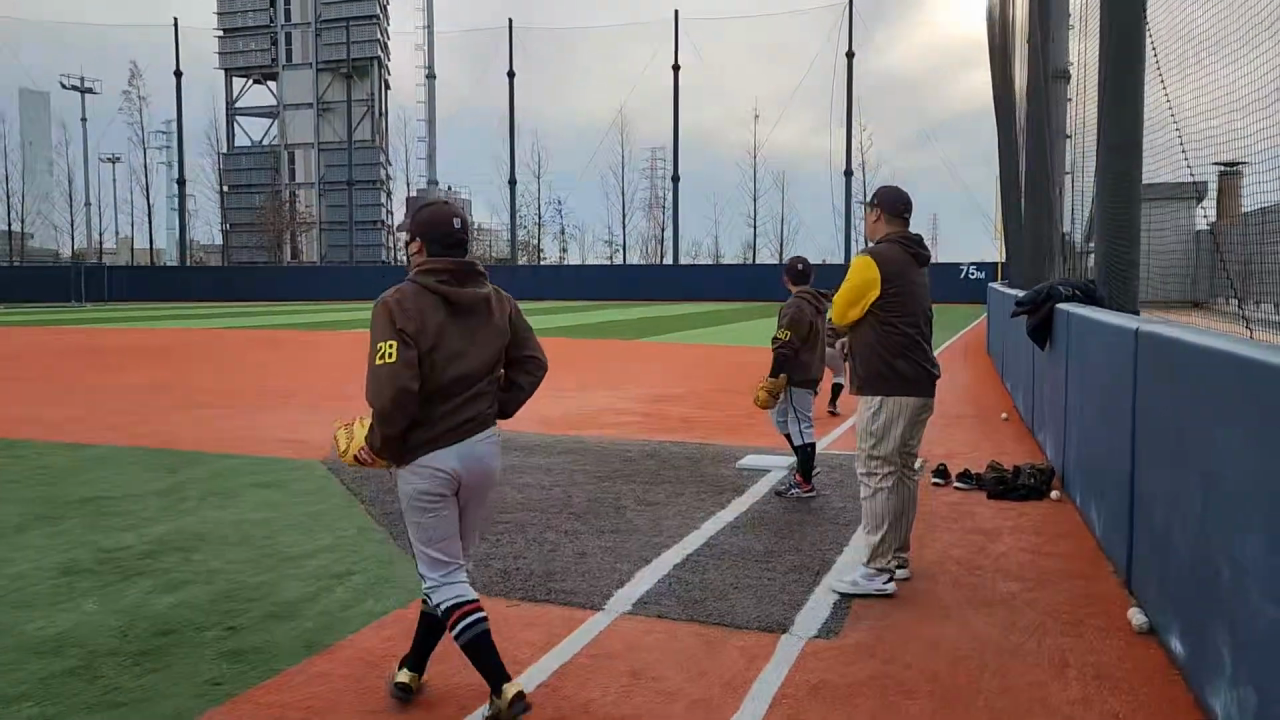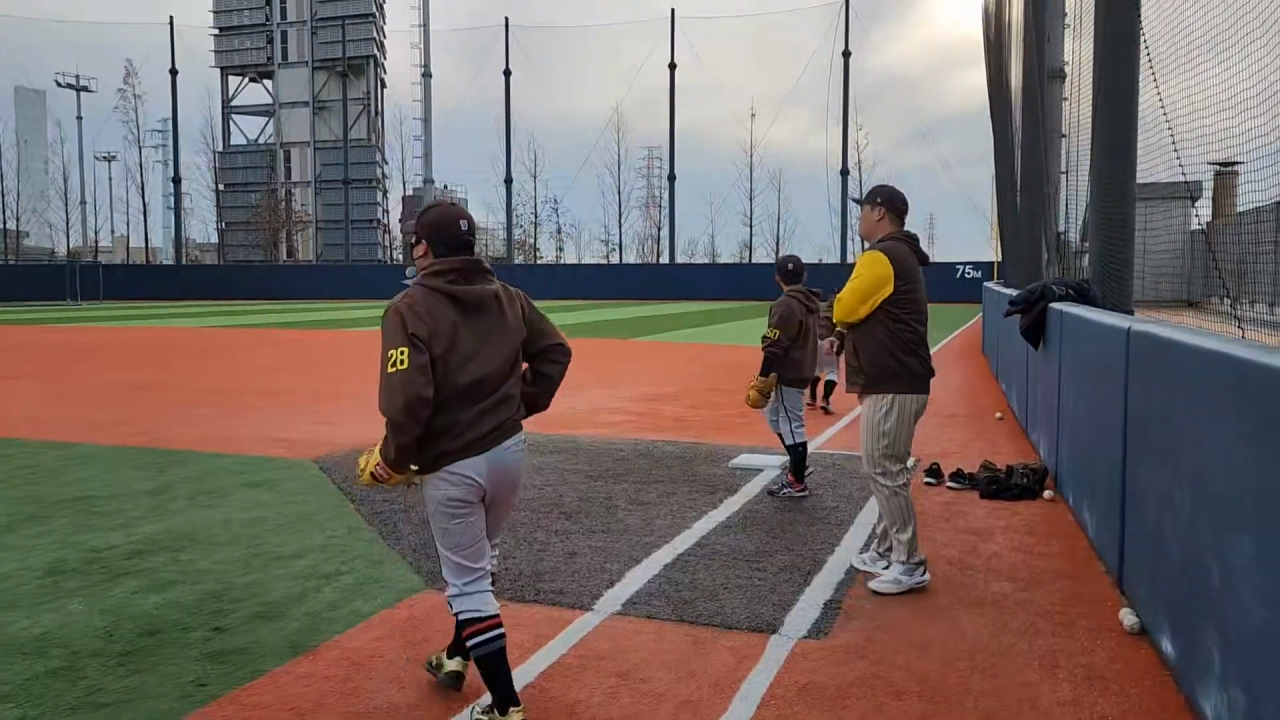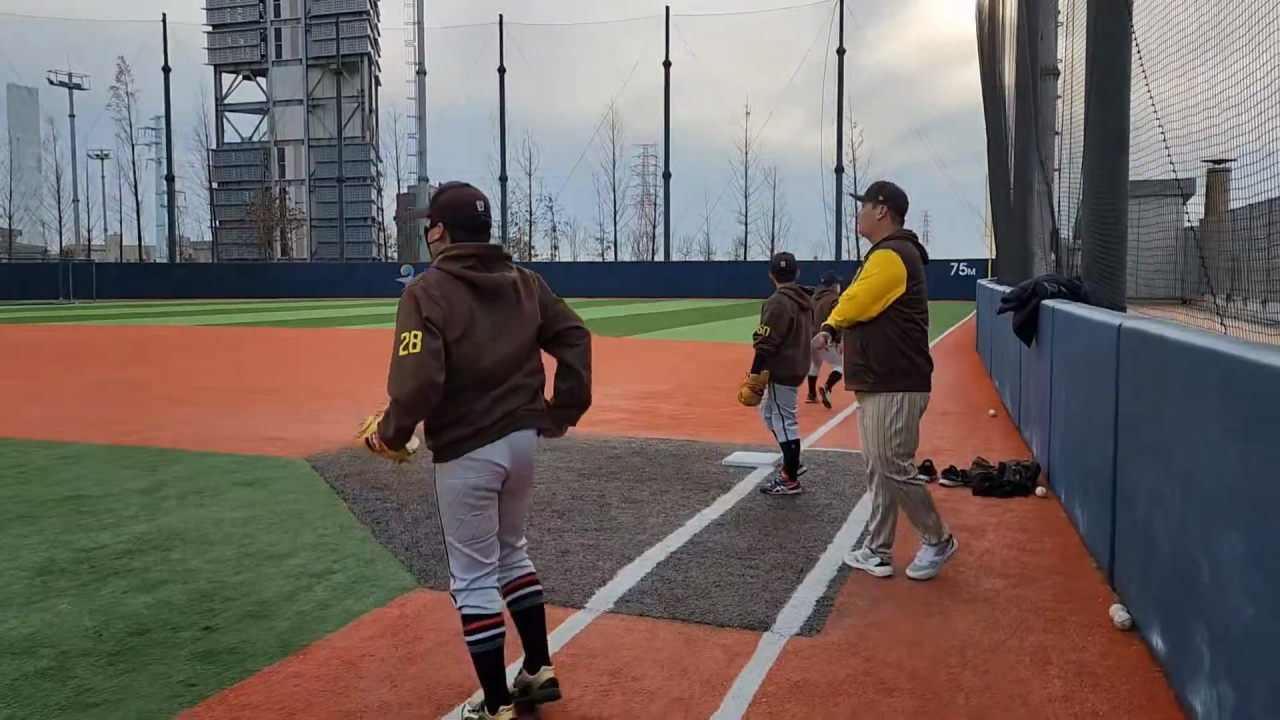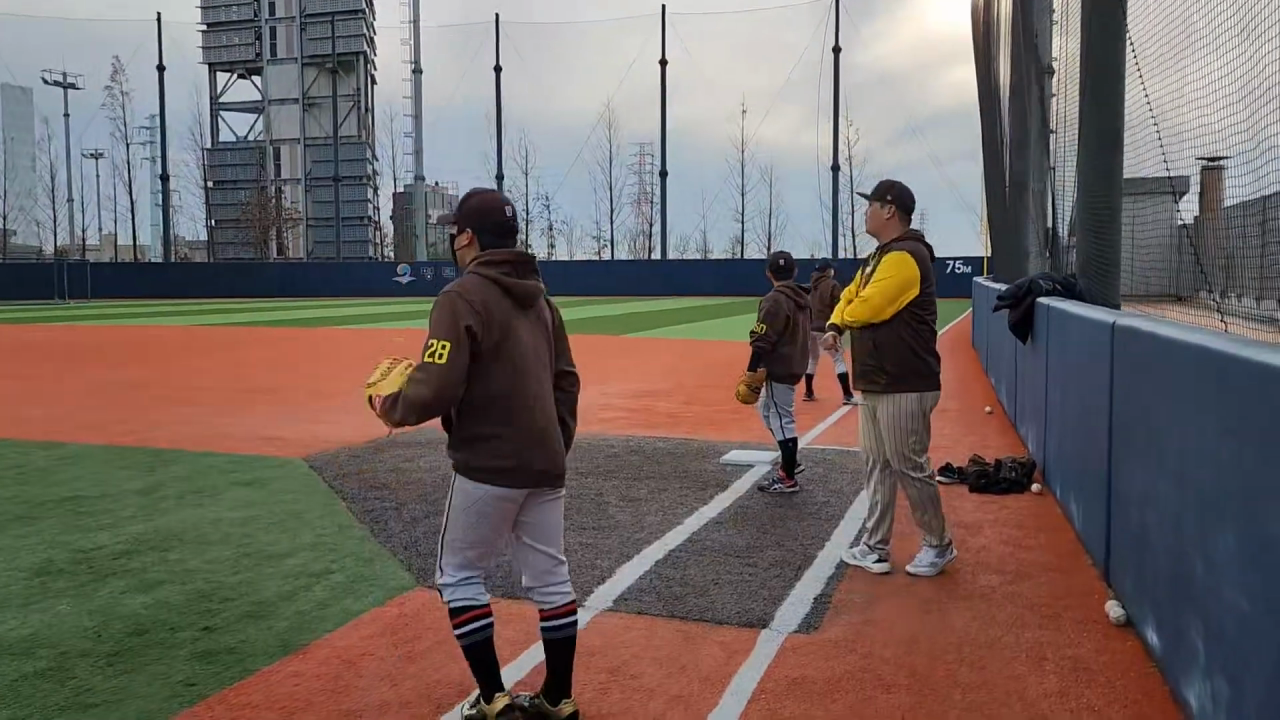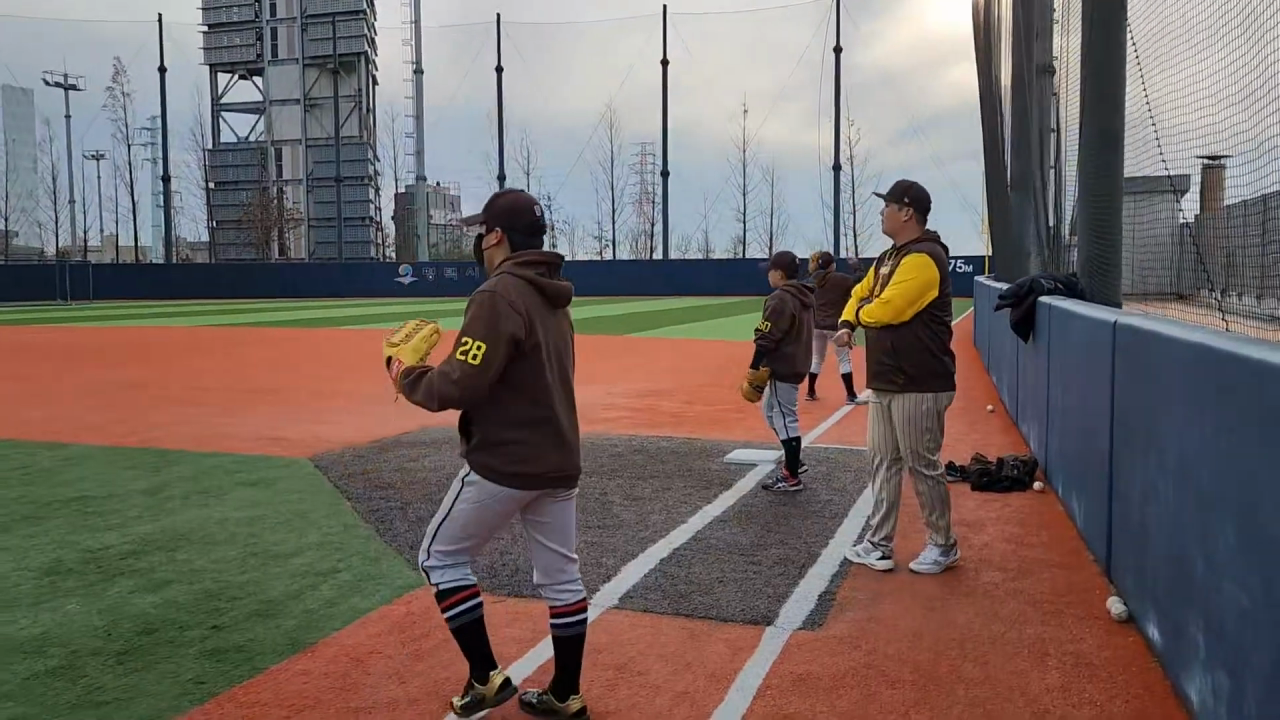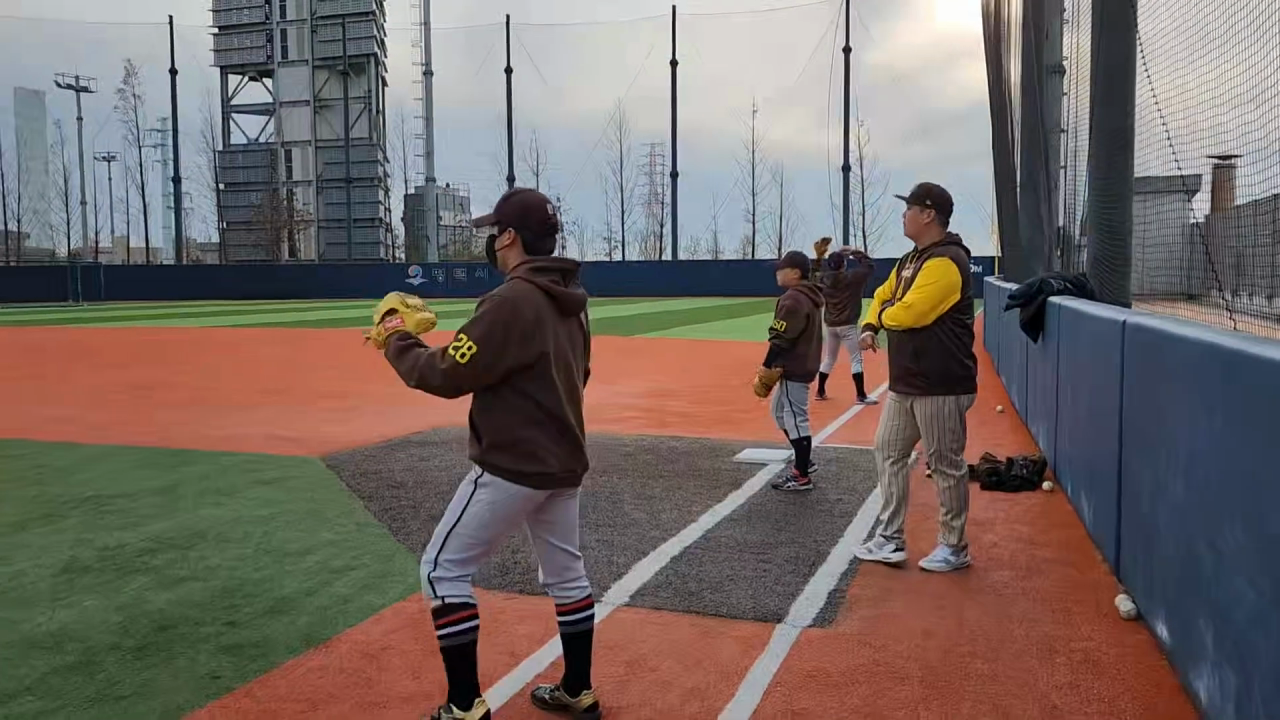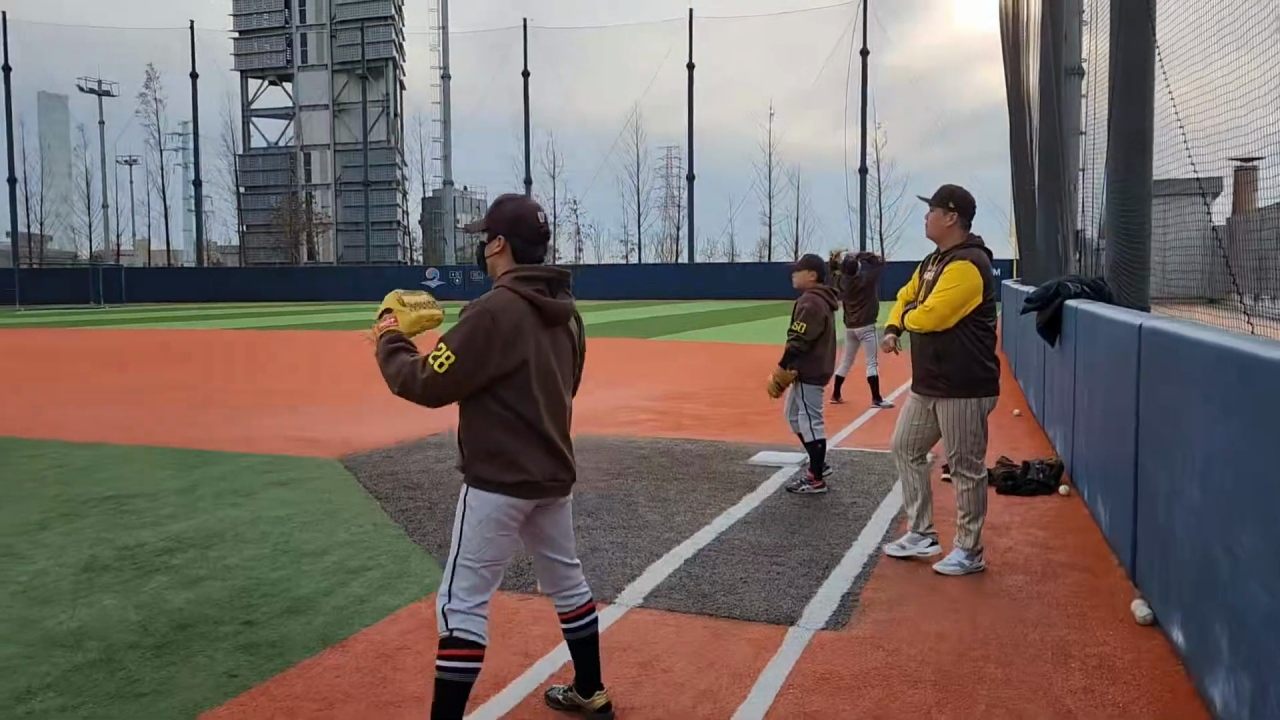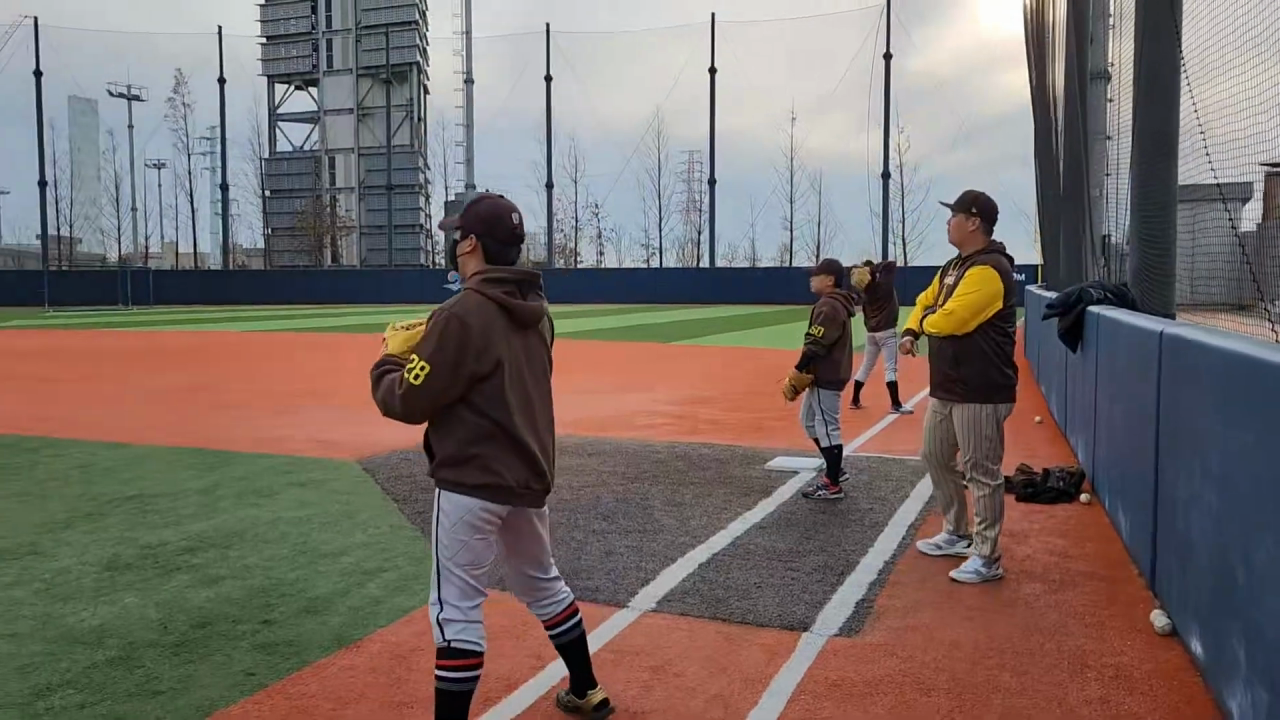
dt=0.2s
person 1, frame 1
left shoulder: (398, 302)
right shoulder: (497, 300)
left elbow: (393, 390)
right elbow: (531, 364)
left wrist: (378, 444)
right wrist: (492, 408)
left hip: (424, 458)
right hip: (482, 449)
left knee: (441, 574)
right knee: (453, 564)
right ankle: (411, 669)
person 1, frame 2
left shoulder: (408, 308)
right shoulder: (508, 297)
left elbow: (408, 398)
right elbow: (555, 353)
left wrist: (395, 456)
right wrist: (520, 405)
left hip: (449, 464)
right hip: (508, 452)
left knee: (469, 583)
right knee: (474, 564)
right ankle: (456, 659)
person 1, frame 3
left shoulder: (426, 291)
right shoulder: (524, 282)
left elbow: (418, 381)
right elbow: (574, 337)
left wrist: (390, 433)
right wrist: (562, 408)
left hip: (466, 451)
right hip: (523, 440)
left knee: (475, 576)
right knee: (510, 553)
right ankle: (539, 669)
person 1, frame 4
left shoulder: (461, 296)
right shoulder: (538, 297)
left elbow: (436, 390)
right elbow: (565, 378)
left wrist: (391, 407)
left hip: (487, 466)
right hip: (545, 464)
left knee: (460, 575)
right knee: (550, 576)
person 1, frame 5
left shoulder: (497, 296)
right shoulder: (555, 299)
left elbow: (461, 385)
left wrist: (408, 377)
left hip: (500, 465)
right hip: (559, 463)
left knee: (441, 556)
right knee: (562, 576)
left ankle: (486, 677)
person 1, frame 6
left shoulder: (509, 301)
right shoulder: (571, 302)
left elbow: (447, 375)
left wrist: (399, 343)
left hip: (509, 467)
right hip: (563, 463)
left knee: (444, 569)
right knee: (567, 574)
person 1, frame 7
left shoulder: (493, 310)
right shoulder: (566, 311)
left elbow: (429, 385)
left wrist: (390, 343)
left hip: (497, 481)
right hip: (552, 474)
left knee: (462, 604)
right knee: (566, 581)
person 1, frame 8
left shoulder: (460, 314)
right shoulder: (535, 312)
left elbow: (409, 402)
left wrist: (387, 362)
left hip: (470, 485)
right hip: (529, 479)
left knee: (455, 611)
right knee: (543, 585)
person 2, frame 1
left shoulder: (872, 260)
right shoulder: (916, 262)
left elbow: (841, 313)
left wrist: (856, 313)
right wrist: (865, 324)
left hip: (887, 387)
right hip: (918, 385)
left knee: (876, 474)
right knee: (902, 472)
left ankle: (877, 571)
right ankle: (897, 557)
person 2, frame 2
left shoulder: (880, 257)
right shoulder: (901, 256)
left elbow: (844, 309)
left wrist: (843, 316)
right wrist: (843, 337)
left hip: (890, 385)
right hip: (904, 382)
left knee: (884, 471)
right knee: (892, 469)
left ankle: (909, 564)
right ankle: (885, 554)
person 2, frame 3
left shoulder: (891, 256)
right shoulder: (884, 255)
left elbow: (854, 307)
right elbow: (850, 304)
left wrist: (839, 316)
right wrist: (830, 328)
left hip: (896, 385)
right hip: (878, 382)
left knee: (893, 469)
right knee: (880, 468)
left ankle: (938, 541)
right ankle: (878, 551)
person 2, frame 4
left shoulder: (905, 257)
right shoulder: (879, 257)
left elbow: (867, 309)
right elbow: (850, 297)
left wrist: (846, 314)
right wrist: (835, 326)
left hip: (905, 385)
right hip: (876, 382)
left knee: (908, 468)
right knee: (879, 466)
left ankle: (938, 545)
right ankle: (875, 547)
person 2, frame 5
left shoulder: (924, 259)
right shoulder: (888, 257)
left elbow: (886, 310)
right elbow: (861, 294)
left wrist: (862, 313)
right wrist: (847, 324)
left hip: (919, 385)
right hip: (886, 382)
left knee: (922, 466)
right knee: (884, 462)
left ankle: (943, 545)
right ankle: (878, 545)
person 2, frame 6
left shoulder: (946, 262)
right shoulder: (910, 260)
left elbow: (909, 313)
right elbow: (883, 296)
left wrist: (883, 314)
right wrist: (870, 327)
left hip: (941, 386)
right hip: (905, 383)
left knee: (946, 466)
right knee: (889, 454)
left ankle: (954, 547)
right ankle: (890, 540)
person 2, frame 7
left shoulder: (968, 265)
right shoulder: (933, 262)
left elbow: (931, 316)
right elbow: (906, 297)
left wrist: (907, 316)
right wrist: (892, 329)
left hip: (964, 387)
right hip: (927, 384)
left knee: (966, 468)
right knee: (905, 448)
left ankle: (970, 550)
right ankle: (921, 534)
person 2, frame 8
left shoulder: (989, 270)
right shoulder: (954, 266)
left elbow: (949, 320)
right elbow: (925, 302)
left wrist: (925, 321)
right wrist: (911, 332)
left hip: (980, 392)
right hip: (946, 389)
left knee: (981, 474)
right knee: (935, 458)
left ankle: (987, 558)
right ankle: (957, 534)
person 3, frame 1
left shoulder: (795, 307)
right shoulder: (816, 304)
left elbow: (784, 348)
left wrist: (772, 379)
left hip: (797, 376)
right hip: (808, 372)
left knee: (800, 425)
right knee: (782, 416)
left ankle: (804, 483)
right ankle: (805, 465)
person 3, frame 2
left shoulder: (785, 305)
right shoulder: (809, 303)
left elbow: (774, 346)
left wrist: (762, 377)
left hip: (788, 374)
right hip: (801, 371)
left knee: (791, 424)
right knee: (774, 414)
left ankle: (797, 482)
right ankle: (798, 465)
person 3, frame 3
left shoulder: (777, 302)
right shoulder: (803, 301)
left elbow: (765, 343)
left wrist: (754, 374)
left hip: (781, 371)
right hip: (795, 368)
left knee: (784, 421)
right knee: (769, 412)
left ankle: (790, 480)
right ankle: (792, 463)
person 3, frame 4
left shoulder: (774, 300)
right shoulder: (801, 299)
left elbow: (762, 340)
left wrist: (751, 372)
left hip: (779, 369)
right hip: (793, 365)
left knee: (782, 420)
right knee: (767, 410)
left ankle: (788, 478)
right ankle: (790, 462)
person 3, frame 5
left shoulder: (779, 299)
right shoulder: (804, 298)
left elbow: (766, 338)
left wrist: (753, 369)
left hip: (782, 368)
right hip: (795, 365)
left knee: (785, 418)
right knee: (771, 411)
left ankle: (791, 477)
right ankle: (793, 461)
person 3, frame 6
left shoulder: (792, 299)
right shoulder: (810, 298)
left elbow: (781, 337)
left wrist: (766, 367)
left hip: (793, 368)
right hip: (802, 365)
left knee: (795, 418)
right knee: (781, 412)
left ankle: (801, 476)
right ankle: (803, 461)
person 3, frame 7
left shoulder: (810, 301)
right shoulder: (821, 300)
left elbow: (799, 340)
left wrist: (782, 366)
right wrist: (790, 367)
left hip: (808, 371)
right hip: (810, 369)
left knee: (811, 421)
right knee: (794, 416)
left ankle: (816, 479)
right ankle: (818, 464)
person 3, frame 8
left shoulder: (827, 306)
right shoulder: (837, 304)
left elbow: (817, 344)
left wrist: (798, 369)
right wrist: (806, 371)
left hip: (825, 377)
right hip: (824, 374)
left knee: (827, 427)
right knee: (810, 421)
left ankle: (832, 485)
right ankle: (834, 470)
